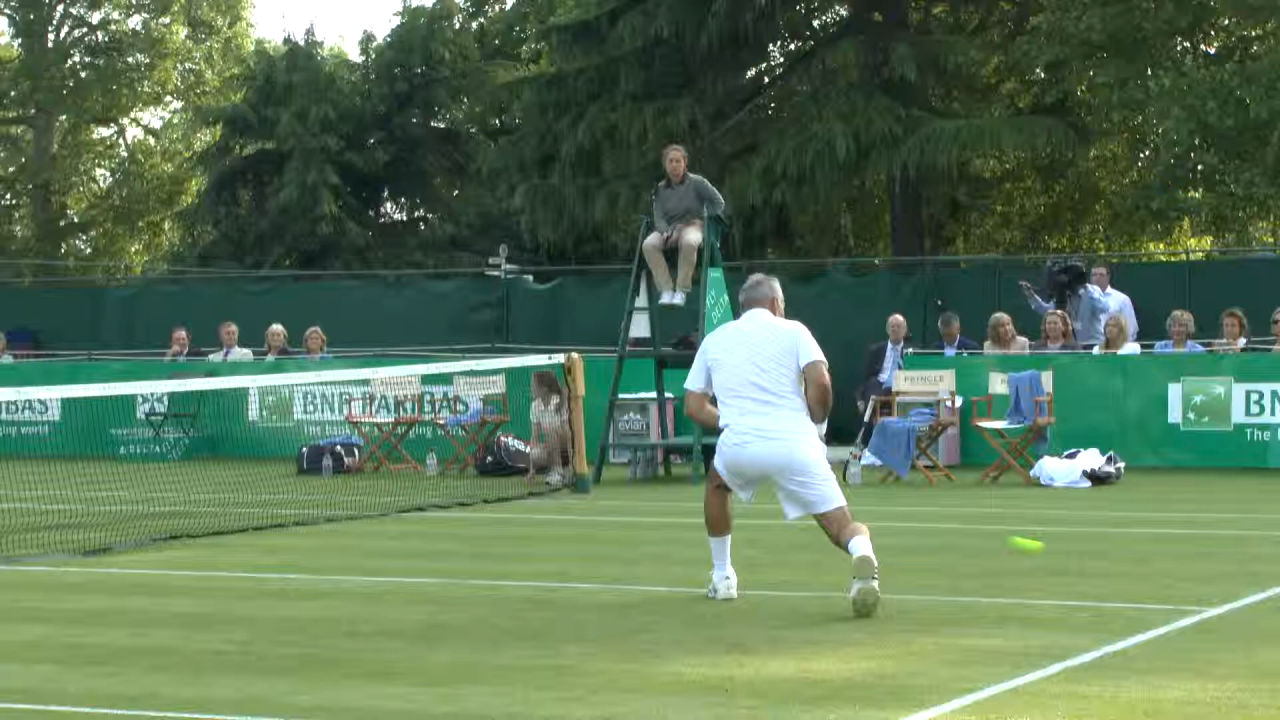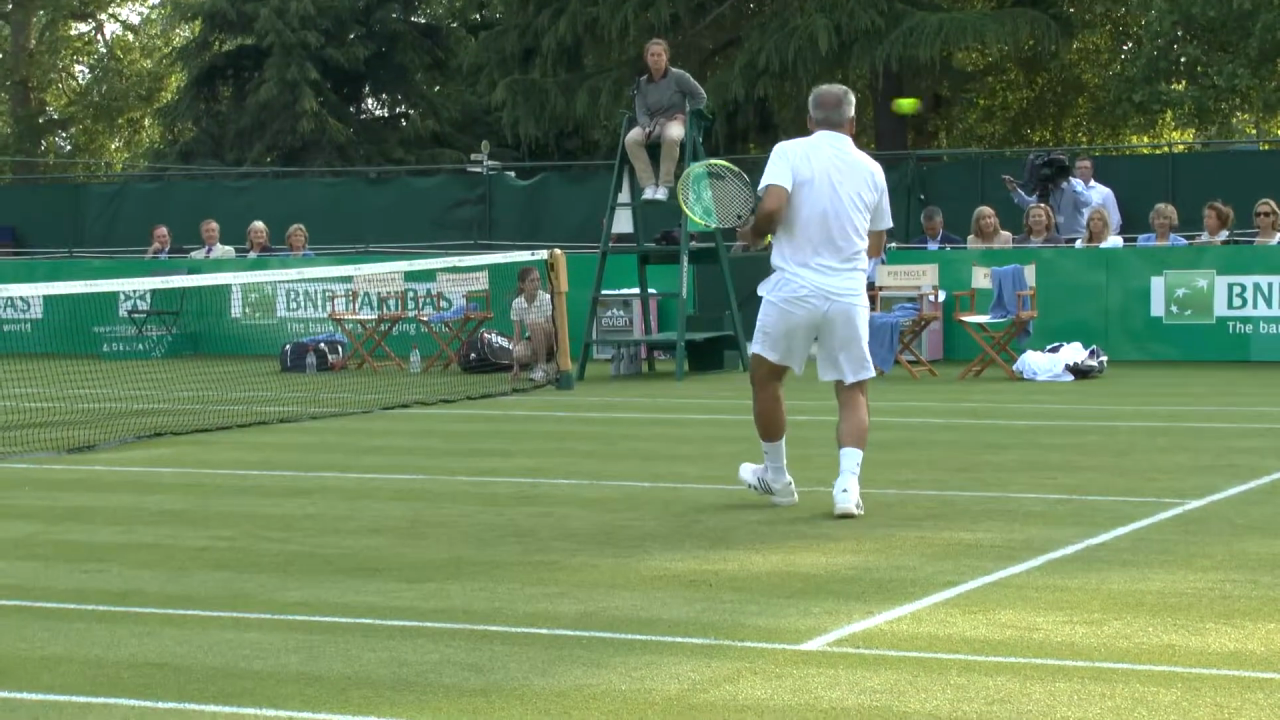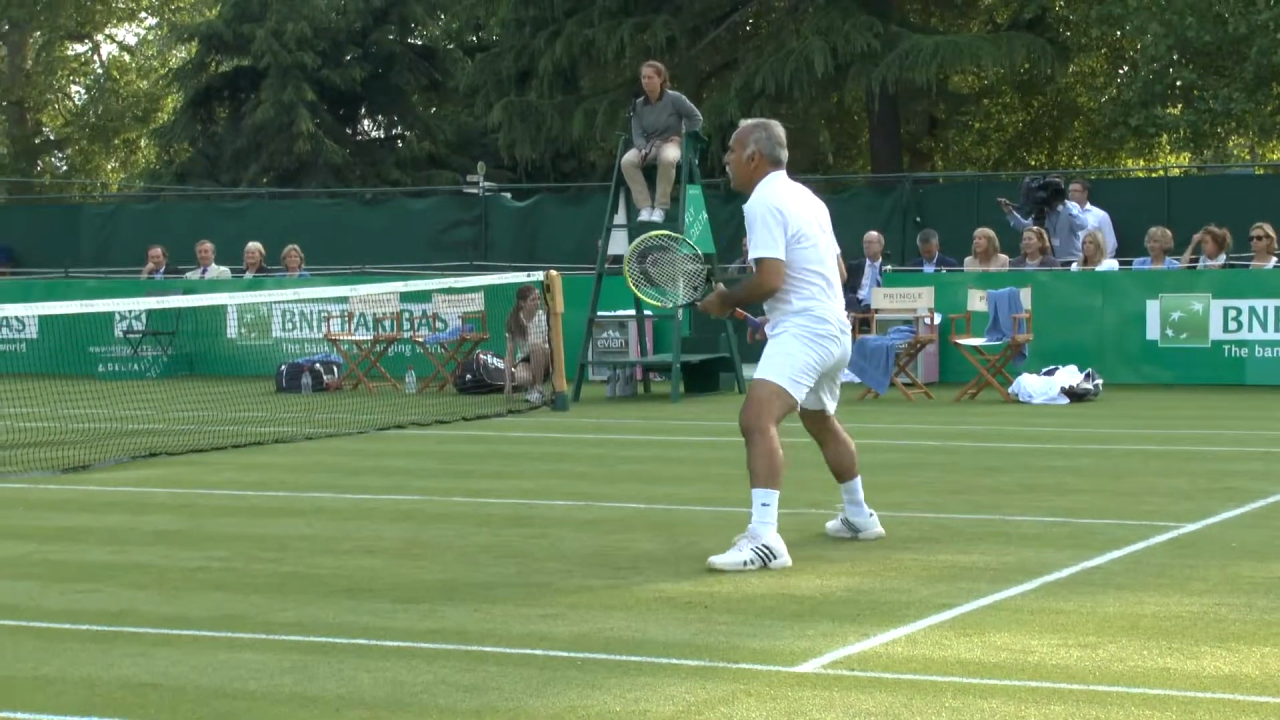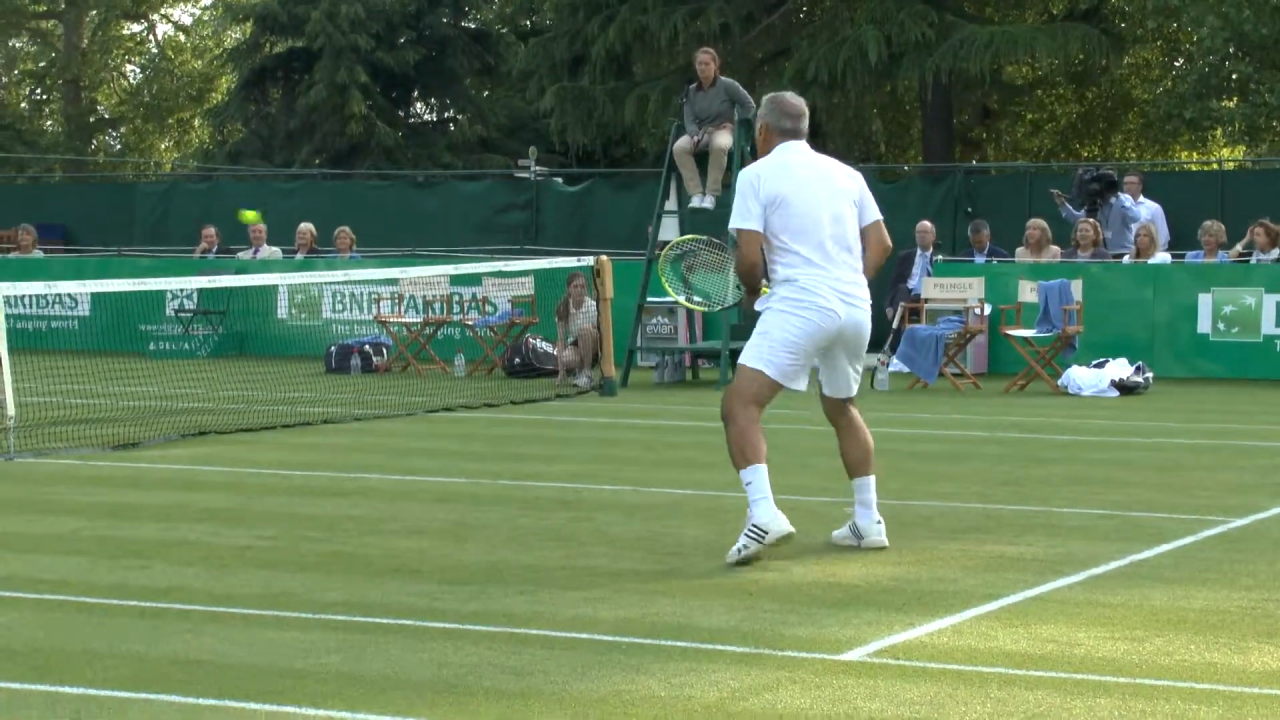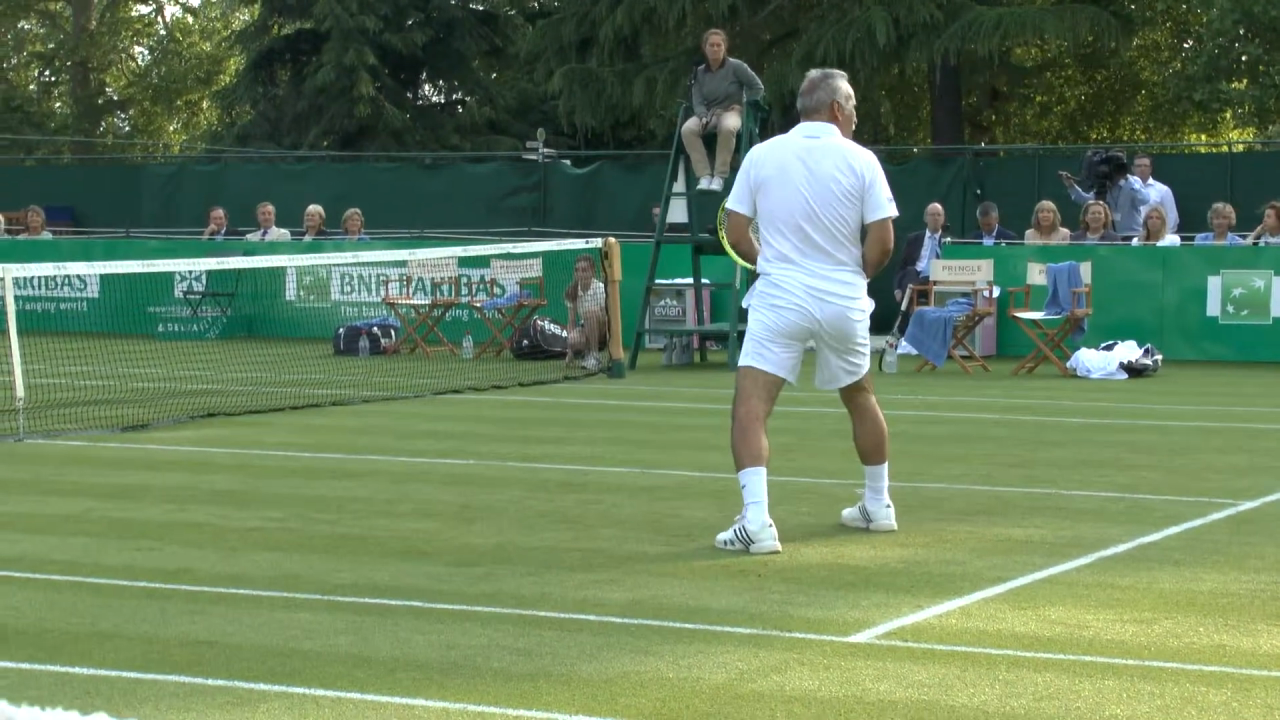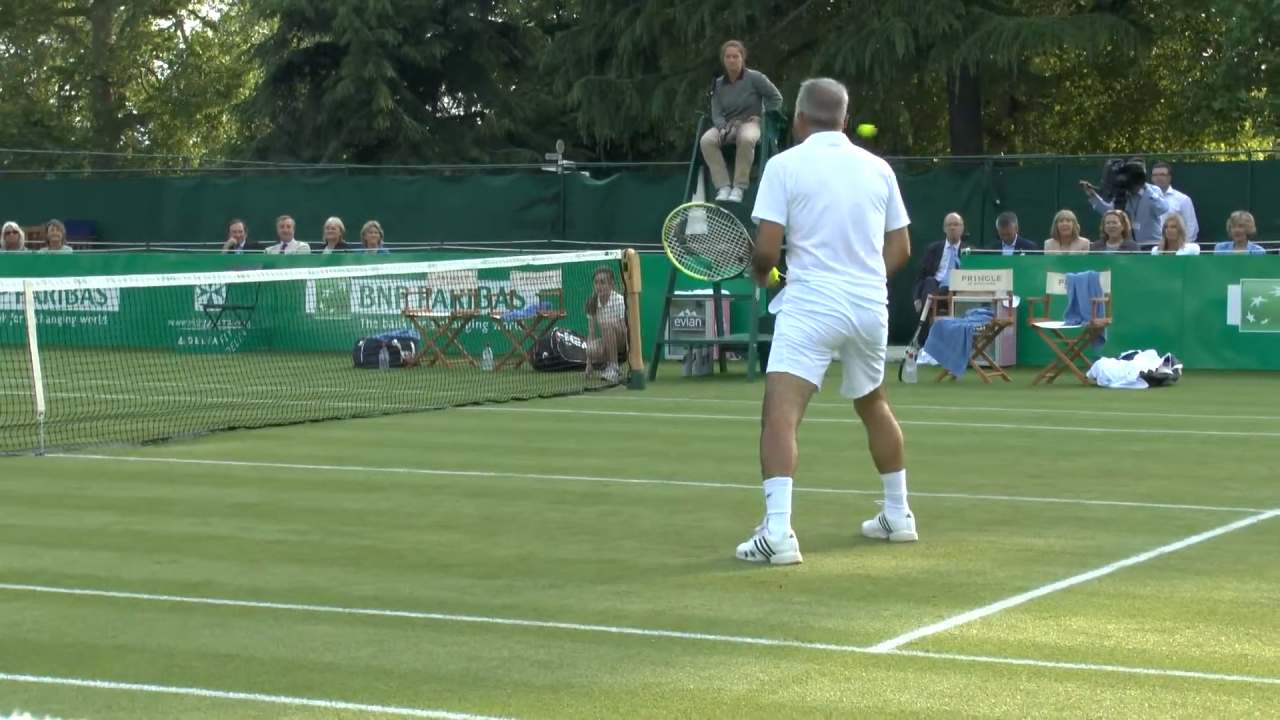
dt=0.7s
person 1, frame 1
left shoulder: (714, 340)
right shoulder: (792, 330)
left elbow: (693, 407)
right elbow: (820, 382)
right wrist: (816, 424)
left hip: (740, 444)
right hip: (794, 443)
left knee: (716, 485)
right knee: (845, 526)
left ankle: (722, 576)
right ankle: (862, 553)
person 1, frame 2
left shoulder: (789, 152)
right shoulder: (871, 169)
left elbow: (772, 205)
right elbow: (875, 245)
left wrist: (754, 232)
left hip: (792, 290)
right hip: (848, 296)
left knee: (764, 380)
right knee: (853, 395)
left ankle: (776, 477)
right ankle: (847, 486)
person 1, frame 3
left shoulder: (763, 203)
right shoulder: (807, 198)
left elbow: (769, 281)
left wrist: (725, 300)
left hip: (803, 333)
right hip: (834, 331)
left knee: (757, 419)
right knee: (819, 420)
left ankle: (764, 539)
right ankle: (858, 515)
person 1, frame 4
left shoulder: (756, 175)
right shoulder: (845, 172)
left elbow: (749, 257)
right elbow: (881, 245)
left wrist: (753, 290)
left hip: (797, 307)
right hip: (854, 308)
left knee: (739, 406)
right knee: (842, 410)
left ankle: (763, 514)
right ankle: (867, 521)
person 1, frame 5
left shoulder: (760, 155)
right shoulder: (861, 160)
left elbow: (737, 235)
right elbow: (882, 244)
left hip: (779, 300)
right hip: (843, 303)
left knee: (749, 408)
right knee: (861, 398)
left ankle: (756, 521)
right ankle: (877, 505)
person 1, frame 6
left shoulder: (785, 165)
right shoulder: (877, 168)
left elbow: (766, 247)
right elbow: (900, 250)
left wrist: (759, 272)
left hip: (811, 307)
right hip: (869, 307)
left knee: (780, 415)
right knee: (875, 407)
left ankle: (778, 531)
right ankle: (897, 515)
